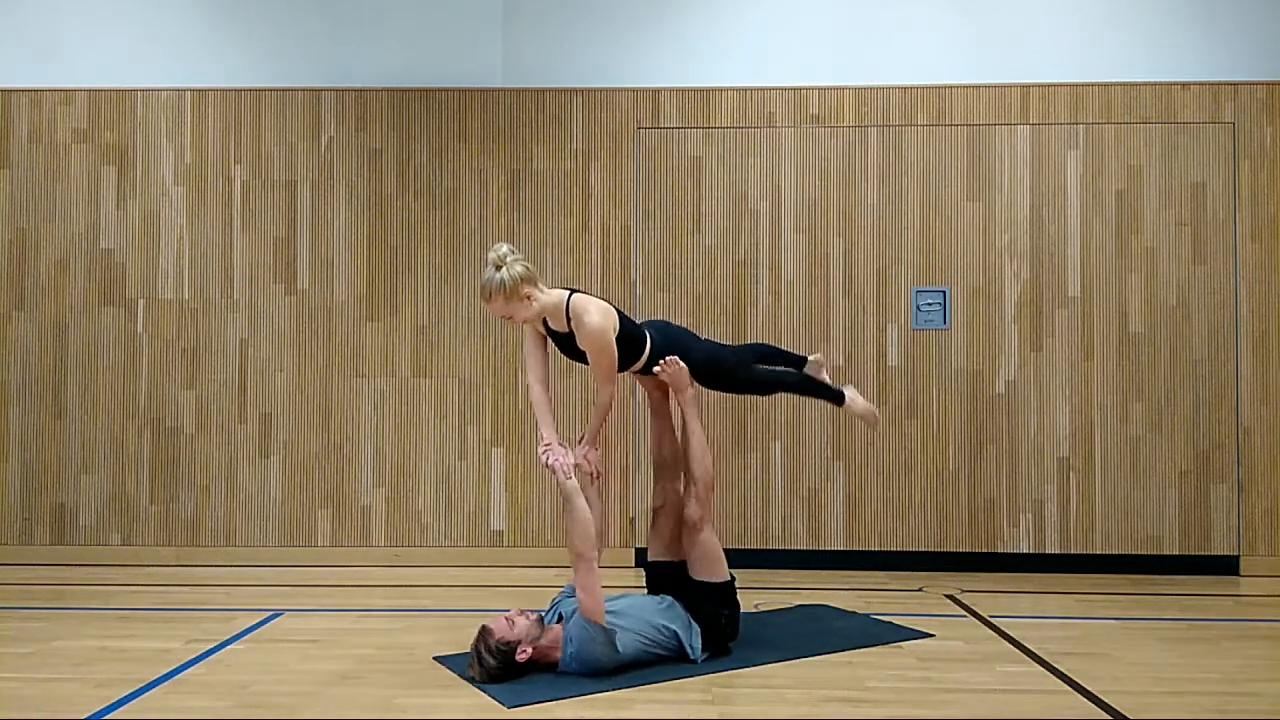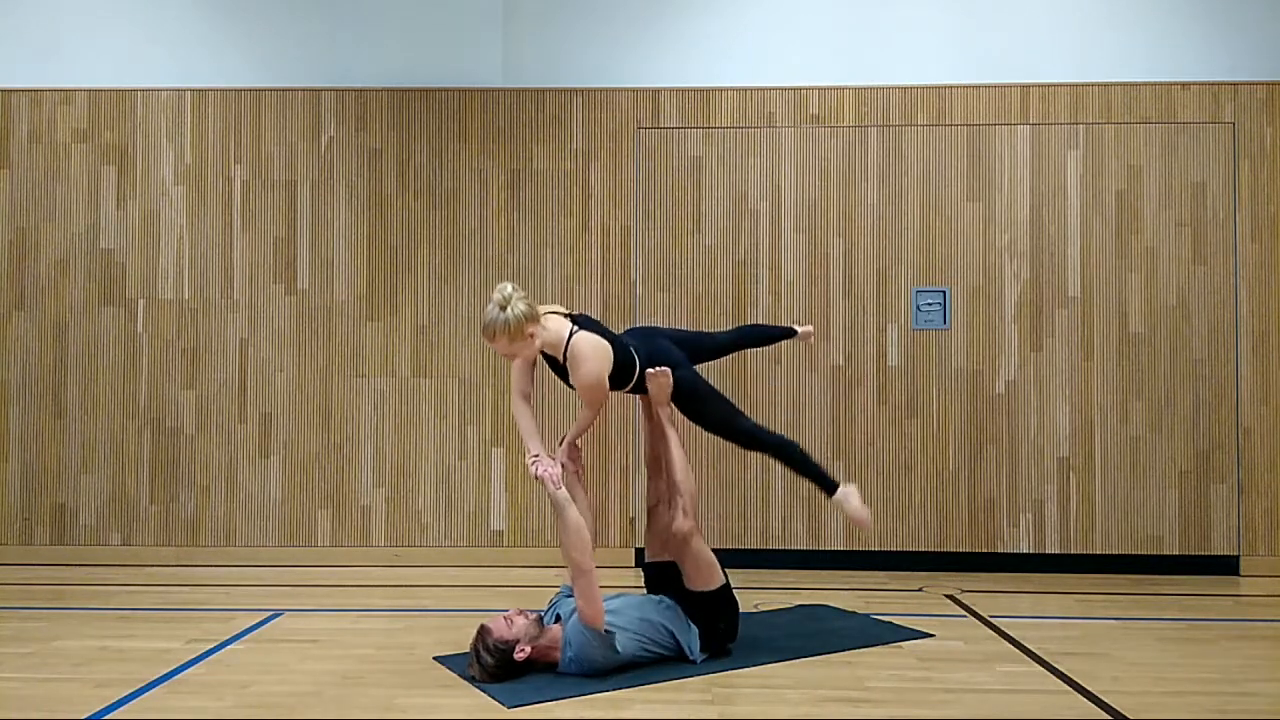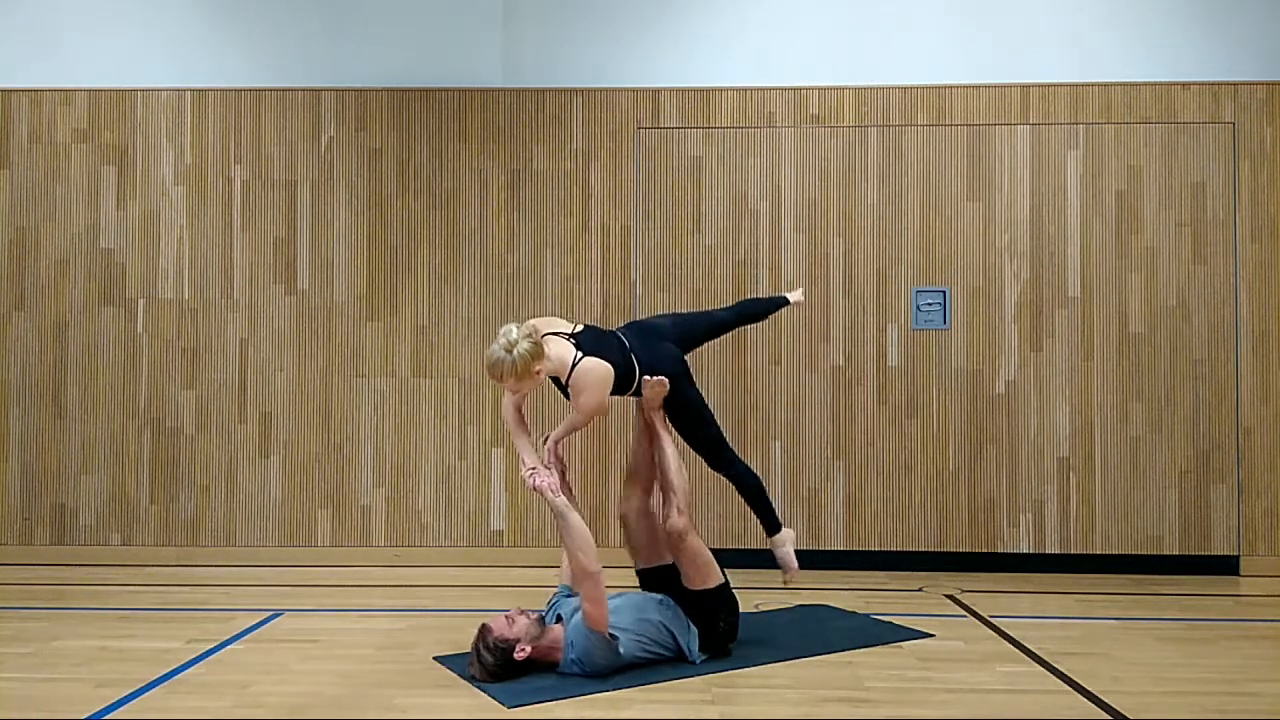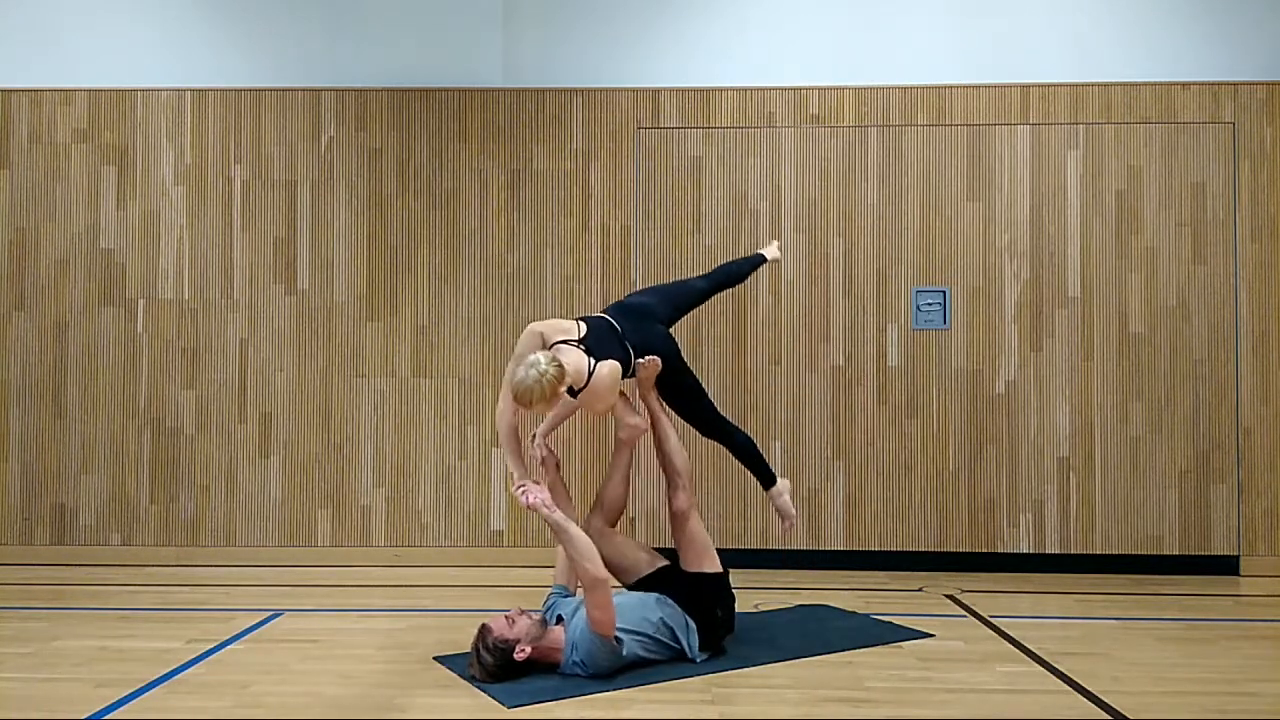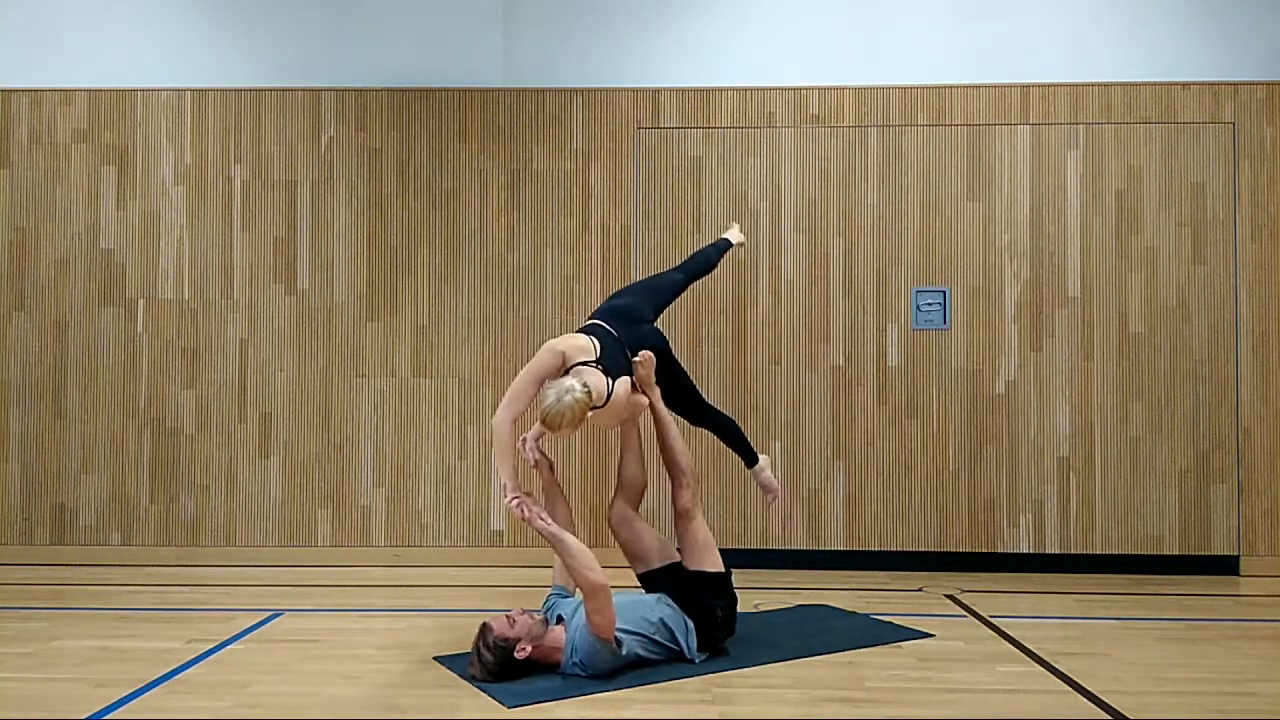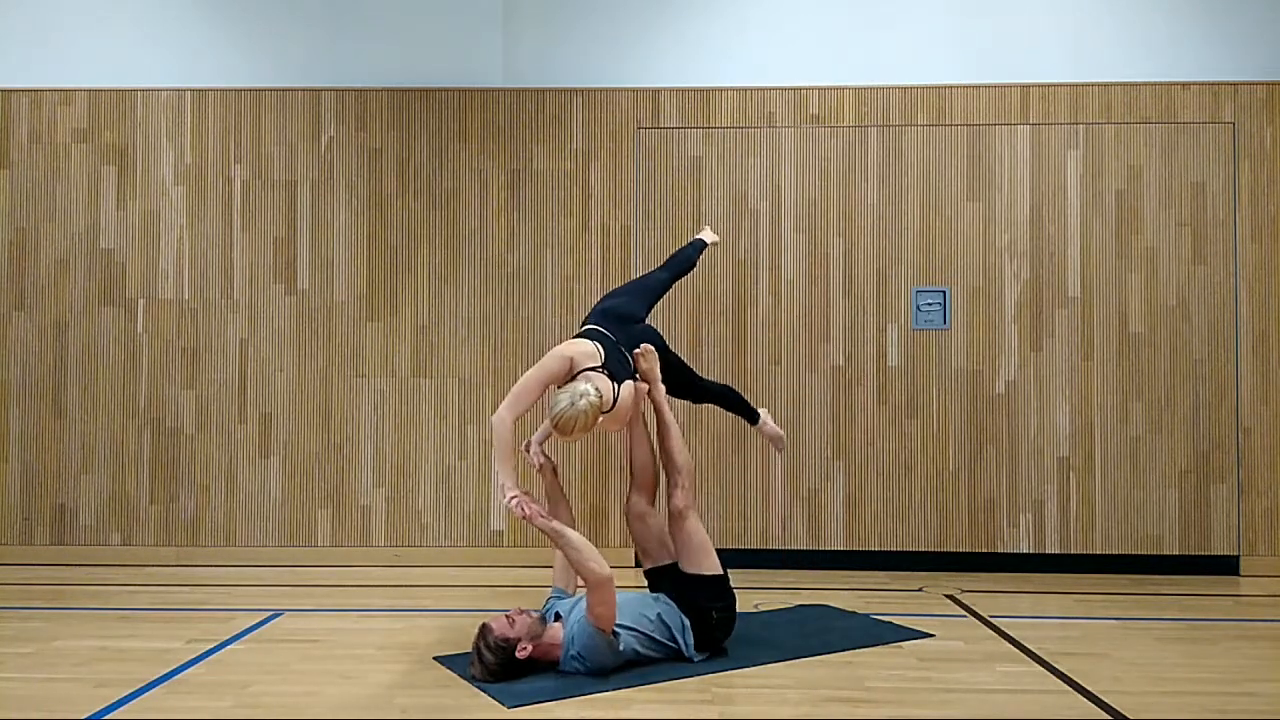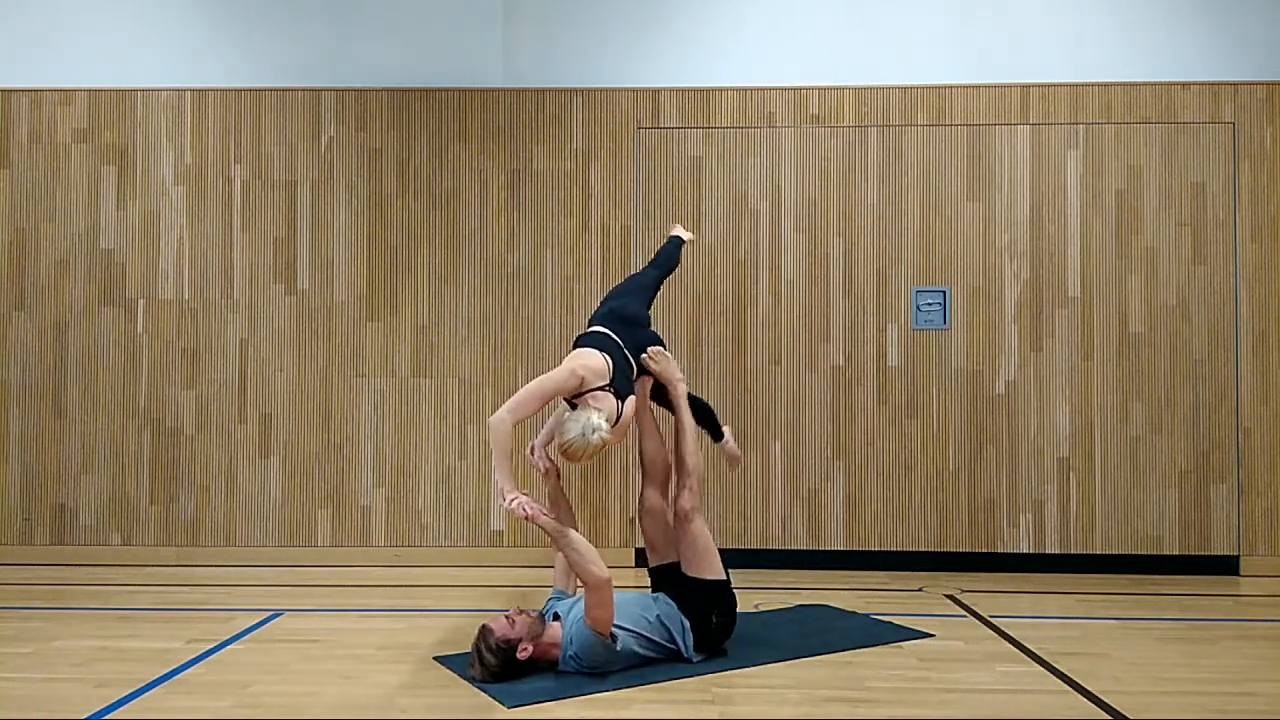
dt=0.4s
person 1, frame 1
left shoulder: (590, 321)
right shoulder: (538, 315)
left elbow: (606, 390)
right elbow: (536, 382)
left wrist: (589, 442)
right wrist: (550, 439)
left hip: (673, 352)
right hip: (646, 341)
left knee: (762, 381)
right knee: (736, 354)
left ankle: (842, 396)
right ankle: (808, 363)
person 1, frame 2
left shoulder: (586, 363)
right shoulder: (534, 322)
left elbow: (592, 411)
right elbow: (520, 398)
left wrist: (565, 444)
right wrist: (537, 452)
left hip: (662, 371)
right hip: (639, 344)
left knee: (747, 432)
right knee: (723, 340)
left ankle: (837, 491)
right ankle: (794, 331)
person 1, frame 3
left shoulder: (588, 387)
right shoulder: (531, 335)
left elbow: (584, 416)
right elbow: (510, 407)
left wrist: (553, 440)
right wrist: (530, 458)
left hip: (661, 371)
right hip: (637, 337)
left knee: (721, 457)
right knee: (722, 317)
left ankle: (778, 534)
right ankle: (786, 300)
person 1, frame 4
left shoulder: (599, 388)
right shoulder: (537, 335)
right elbow: (505, 408)
left wrist: (545, 430)
right wrist: (520, 474)
left hip: (654, 353)
right hip: (631, 313)
left knee: (712, 425)
right knee: (708, 284)
left ankle: (773, 485)
right ankle: (764, 256)
person 1, frame 5
left shoulder: (614, 403)
right shoulder: (557, 352)
right elbow: (503, 418)
left wrist: (537, 433)
right wrist: (511, 489)
left hip: (646, 349)
right hip: (619, 315)
left knee: (699, 412)
right knee: (682, 275)
left ankle: (755, 463)
right ankle: (729, 240)
person 1, frame 6
left shoulder: (618, 407)
right shoulder: (565, 357)
right elbow: (502, 417)
right wrist: (508, 487)
left hip: (642, 346)
right hip: (611, 316)
left knee: (699, 390)
right knee: (665, 274)
left ankle: (758, 418)
right ankle: (703, 241)
person 1, frame 7
left shoulder: (621, 419)
right shoulder: (579, 371)
right wrist: (508, 491)
left hip: (644, 351)
right hip: (616, 320)
left knee: (677, 400)
right knee: (654, 273)
left ankle: (719, 434)
right ankle: (678, 239)
person 2, frame 1
left shoulder: (557, 616)
right shoulder: (584, 650)
left elbow: (589, 552)
right elbow: (585, 560)
left wrist: (586, 481)
right wrist: (568, 487)
left hip: (669, 604)
right hip: (705, 624)
right knee: (695, 514)
left ankle: (659, 394)
right ankle: (686, 397)
person 2, frame 2
left shoulder: (557, 615)
right shoulder: (582, 652)
left elbow: (580, 559)
right elbow: (582, 569)
left wrist: (572, 479)
right wrist: (559, 496)
left hip: (670, 606)
right hip: (704, 626)
right knee: (682, 526)
right ankle: (662, 411)
person 2, frame 3
left shoulder: (556, 615)
right shoulder: (583, 653)
left elbow: (574, 558)
right elbow: (589, 572)
left wrist: (560, 483)
right wrist: (559, 504)
left hip: (671, 603)
right hip: (705, 626)
right knee: (676, 524)
right ankle: (654, 415)
person 2, frame 4
left shoulder: (555, 616)
right shoulder: (586, 654)
left elbow: (569, 545)
right elbow: (596, 579)
left wrist: (553, 473)
right wrist: (551, 513)
left hip: (670, 603)
right hip: (702, 619)
left knee: (595, 528)
right knee: (681, 504)
left ankle: (626, 440)
right ankle: (649, 398)
person 2, frame 5
left shoulder: (555, 615)
right shoulder: (585, 656)
left elbow: (566, 539)
right elbow: (596, 584)
left wrist: (547, 477)
right wrist: (542, 525)
left hip: (672, 603)
right hip: (703, 618)
left knee: (621, 511)
right knee: (685, 502)
right ankle: (651, 396)
person 2, frame 6
left shoulder: (554, 615)
right shoulder: (585, 650)
left elbow: (565, 546)
right elbow: (601, 576)
left wrist: (550, 480)
right wrist: (543, 522)
left hip: (672, 603)
right hip: (702, 619)
right knee: (680, 504)
right ankle: (655, 394)
person 2, frame 7
left shoulder: (555, 615)
right shoulder: (582, 651)
left elbow: (566, 549)
right elbow: (599, 579)
left wrist: (552, 483)
right wrist: (544, 522)
left hip: (671, 604)
right hip: (702, 620)
right knee: (686, 506)
right ankle: (677, 392)
